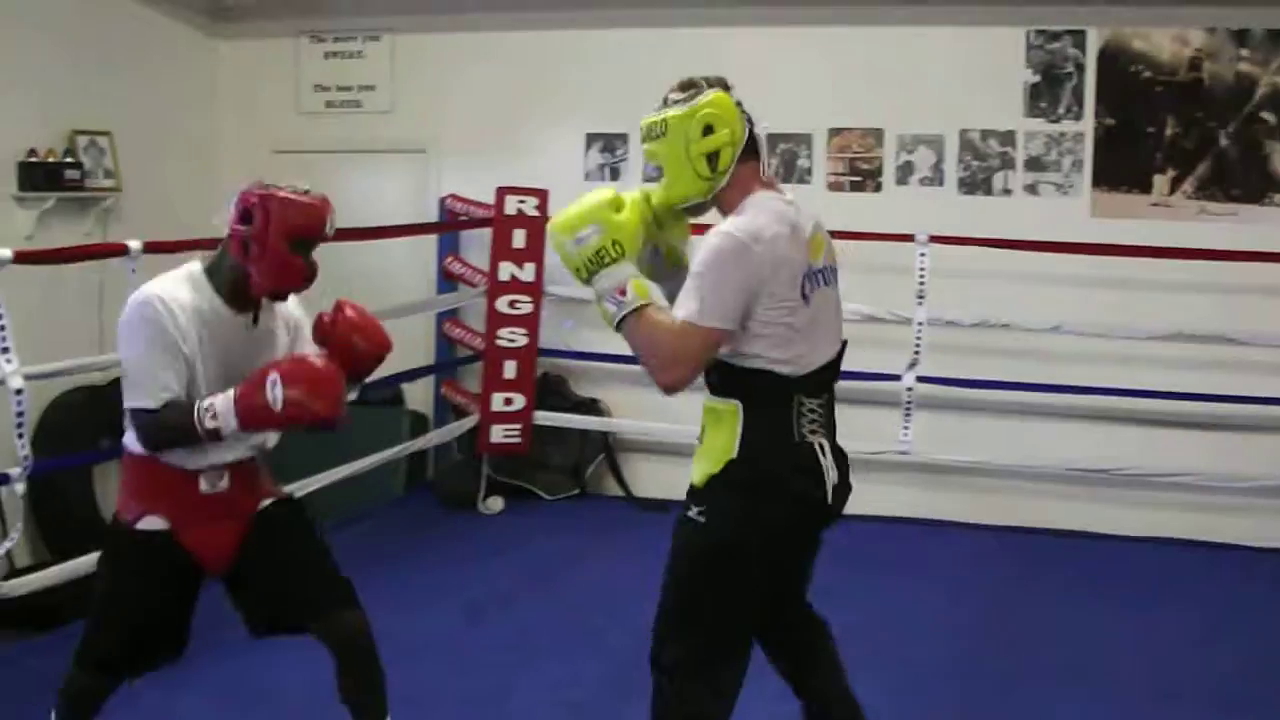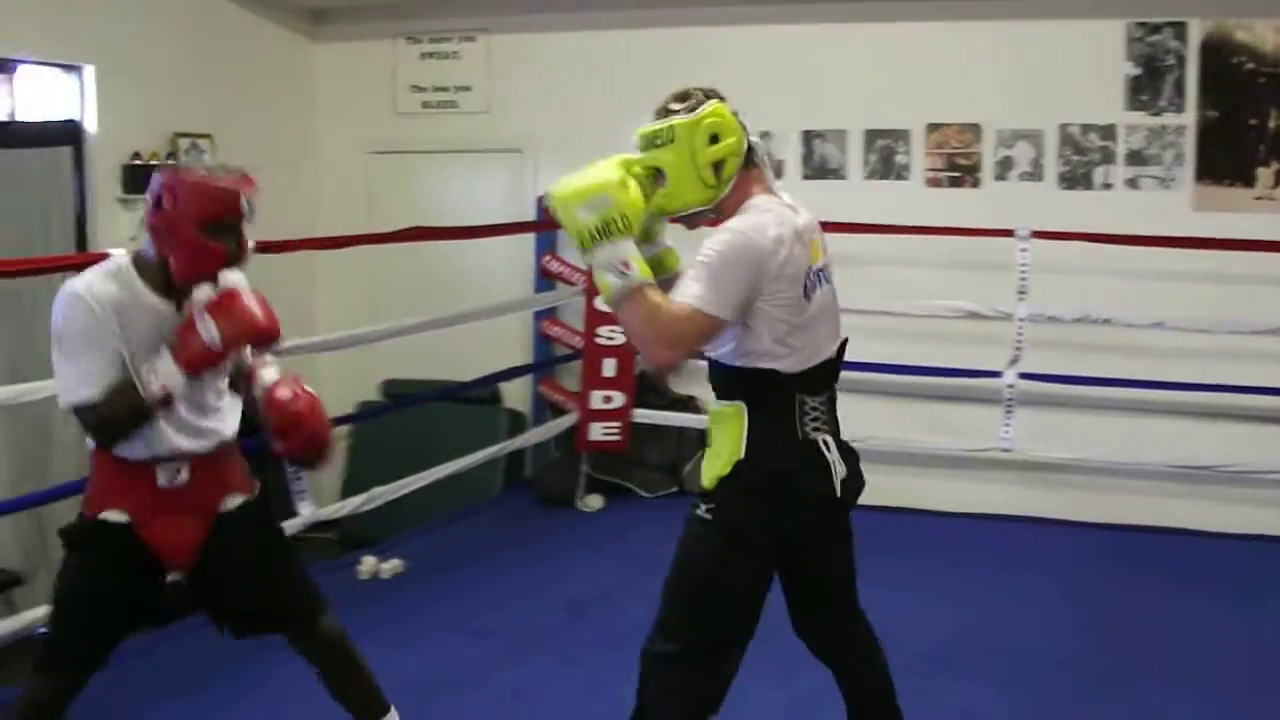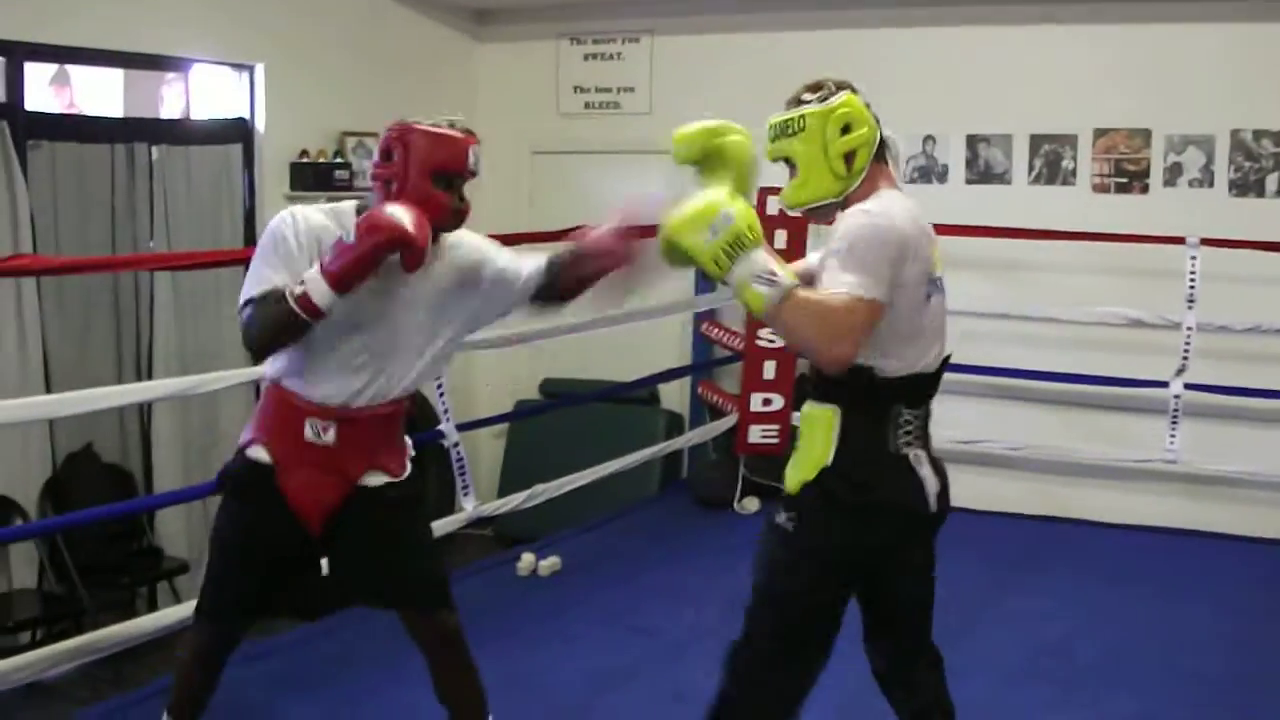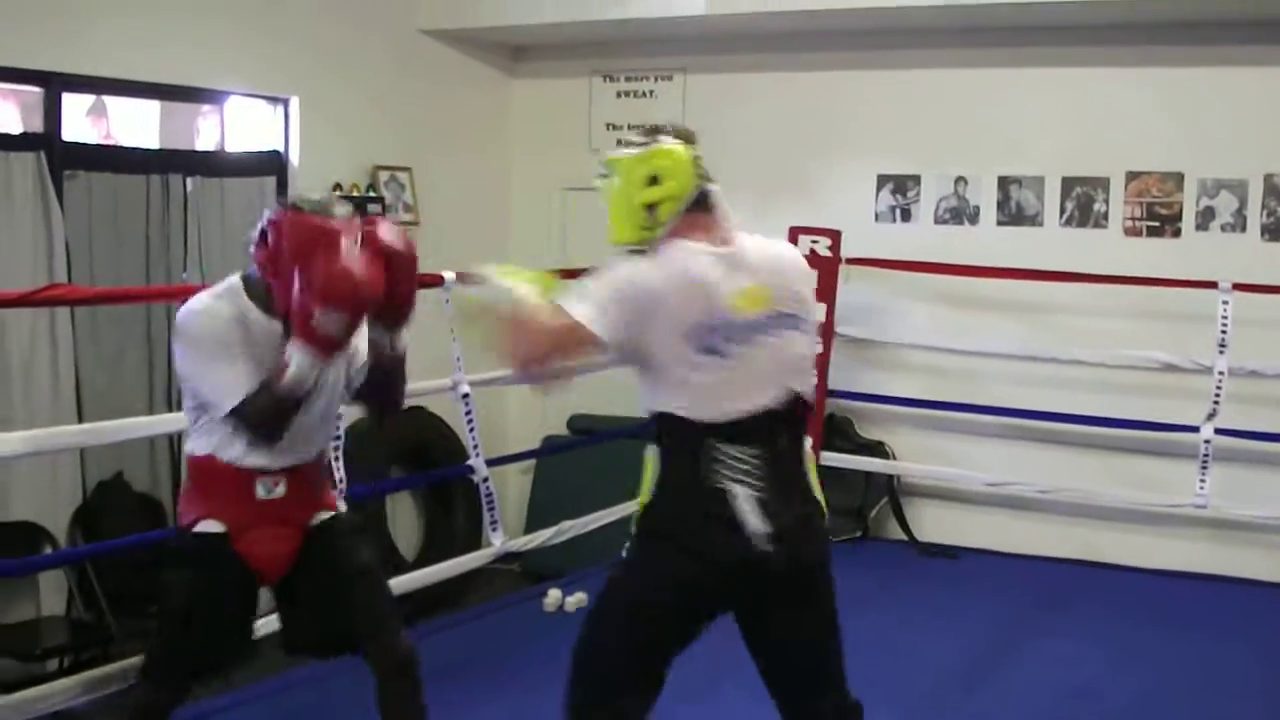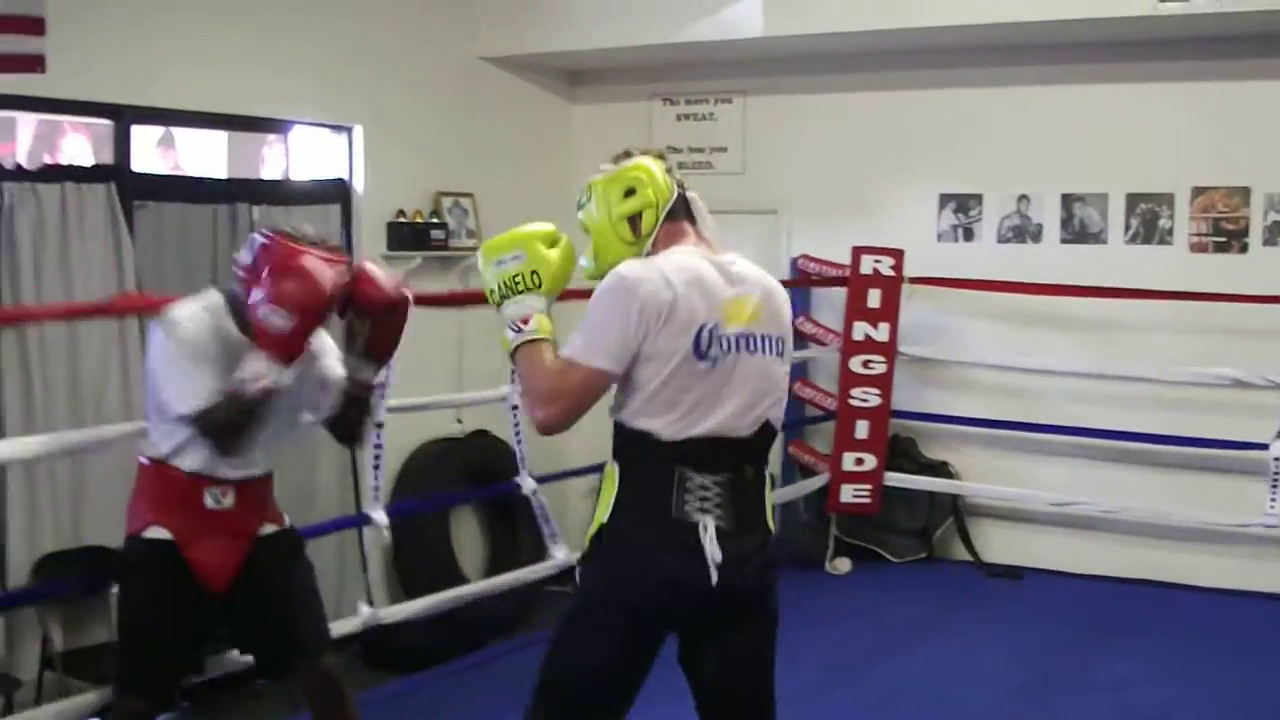
dt=0.7s
person 1, frame 1
left shoulder: (739, 238)
right shoulder: (800, 223)
left elbow: (672, 366)
left wrist: (610, 273)
right wrist: (662, 253)
left hip: (752, 478)
right hip: (809, 467)
left knee: (690, 656)
right knee: (783, 618)
person 1, frame 2
left shoulder: (744, 239)
right shoulder: (791, 219)
left elbow: (662, 347)
right elbow: (698, 311)
left wrist: (607, 248)
right wrist: (637, 240)
left hip: (763, 476)
right hip: (818, 465)
left knee: (683, 653)
right knee: (835, 622)
person 1, frame 3
left shoulder: (871, 223)
right shoulder: (895, 220)
left elbow: (831, 344)
right elbow: (800, 295)
left wrist: (739, 257)
right wrist: (731, 204)
left hip: (845, 488)
right hip: (905, 483)
left knee: (767, 665)
right knee: (907, 659)
person 1, frame 4
left shoulder: (645, 281)
right shoulder: (789, 265)
left elbow: (533, 351)
left wrist: (506, 285)
left hip: (694, 531)
right hip: (791, 524)
person 1, frame 5
left shoulder: (636, 285)
right shoulder: (770, 291)
left elbow: (549, 410)
left wrist: (522, 308)
left hip: (644, 548)
right hip: (742, 549)
person 2, frame 1
left shoulder: (282, 307)
right shoulder: (160, 305)
left elbow: (311, 402)
right elbow: (153, 428)
left wrist: (341, 361)
right wrist: (246, 405)
left hip: (248, 492)
right hip: (161, 506)
left knee: (350, 629)
right knee: (102, 665)
person 2, frame 2
left shoulder: (222, 287)
right shoulder: (88, 300)
right elbow: (102, 429)
left wrist: (275, 390)
right wrist: (184, 358)
left hip: (220, 490)
right hip: (127, 501)
left knee: (317, 630)
right knee: (63, 669)
person 2, frame 3
left shoulder: (456, 254)
right shoulder: (301, 229)
left elbow: (548, 280)
right elbow: (257, 339)
left wrist: (598, 251)
right wrist: (339, 271)
left hip: (375, 457)
right hip: (283, 451)
left knee: (436, 624)
right knee: (220, 619)
person 2, frame 4
left shoulder: (334, 311)
right shoulder: (205, 319)
left elbow: (385, 405)
right elbow: (264, 428)
left wrist: (390, 322)
right wrist: (314, 342)
left hip: (309, 504)
right hip: (224, 512)
left knee: (393, 651)
right knee: (169, 676)
person 2, frame 5
left shoulder: (306, 337)
right shoulder: (185, 326)
left elbow: (349, 433)
right elbow: (223, 437)
left wrist: (367, 357)
right wrist: (274, 353)
left hip: (252, 513)
right hip: (172, 518)
left knee: (318, 667)
